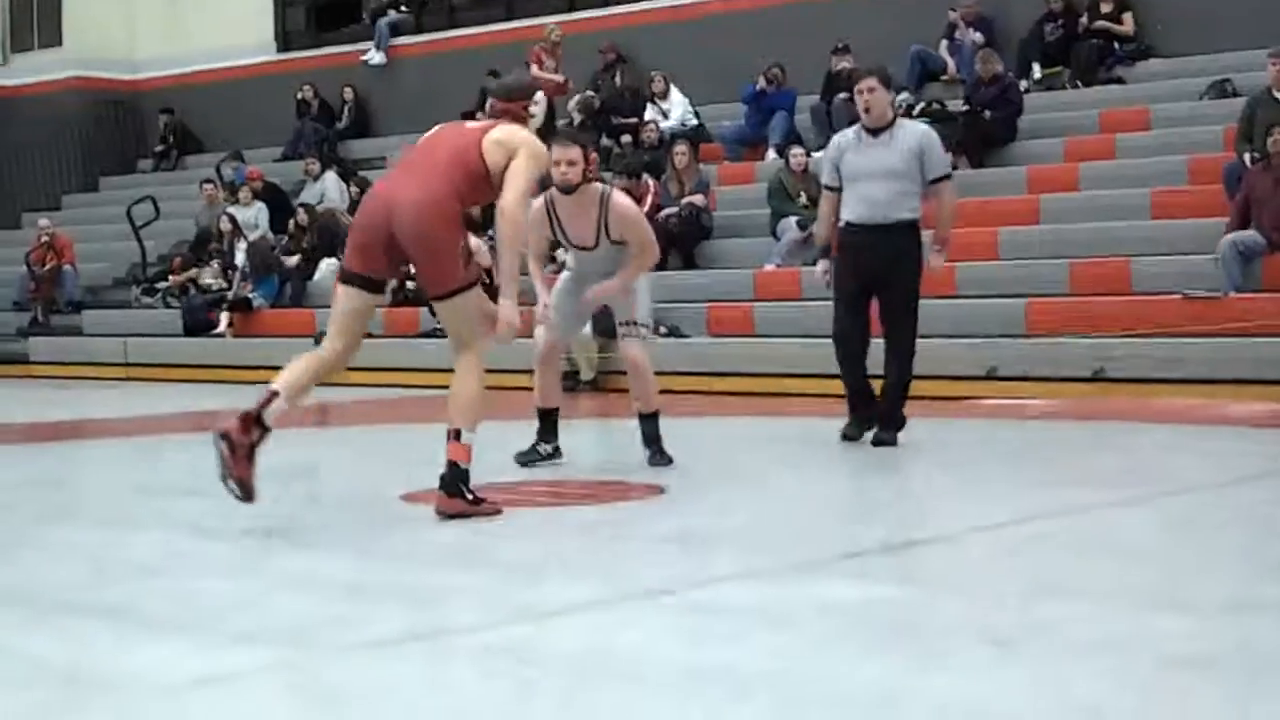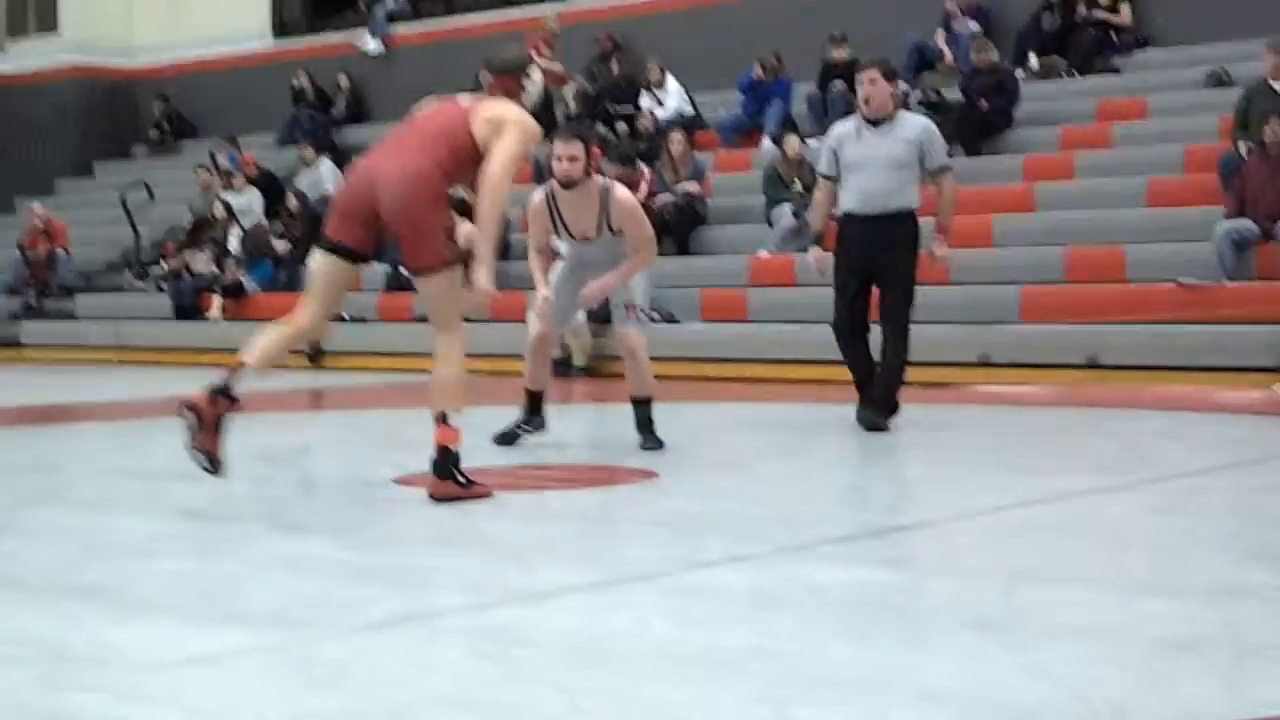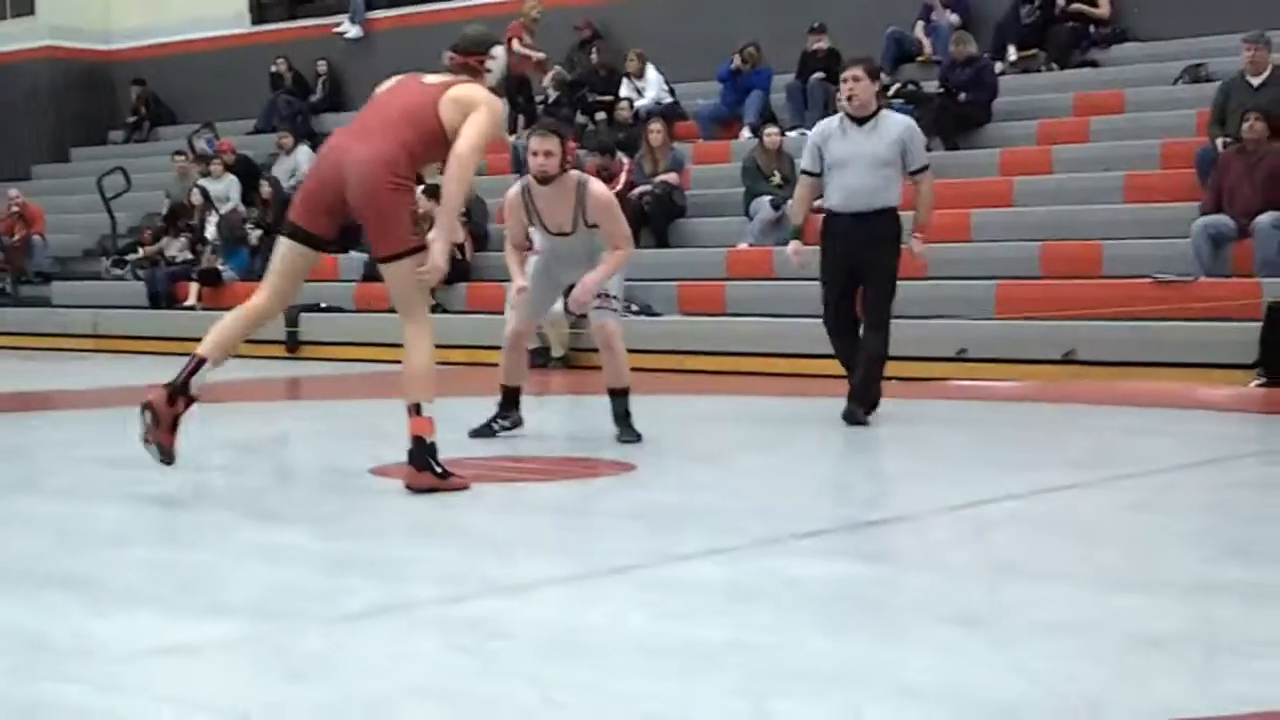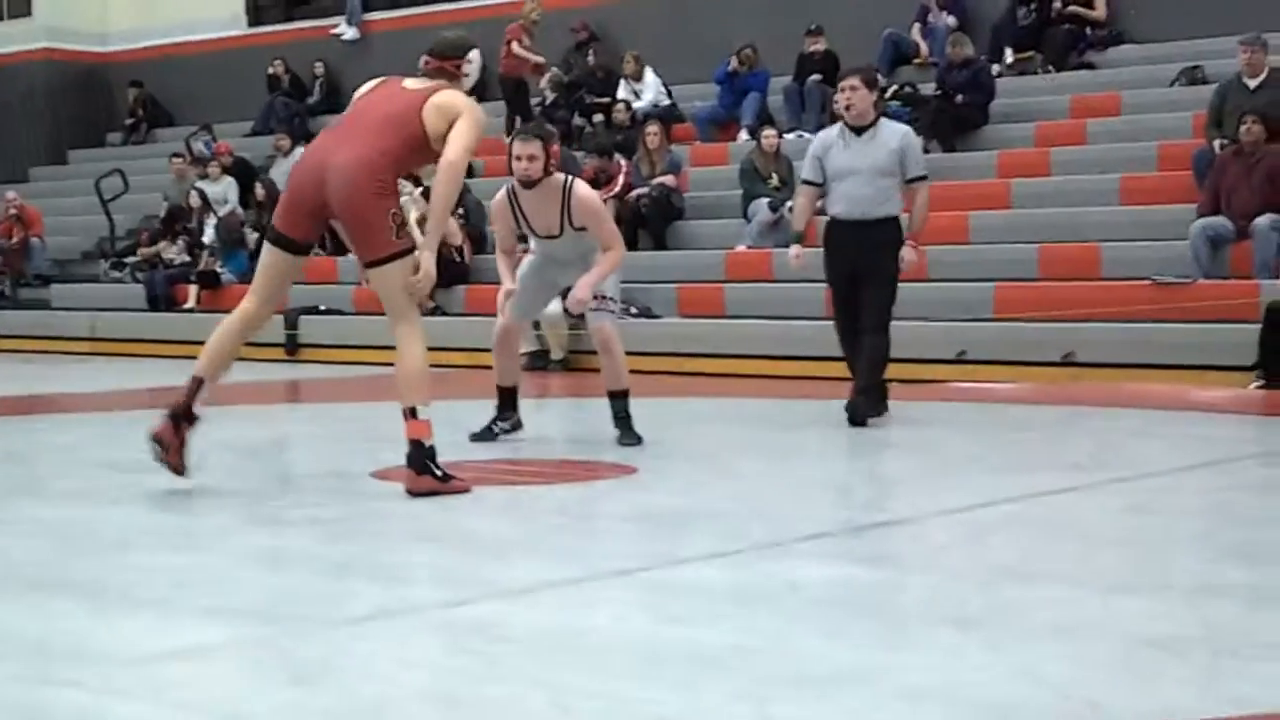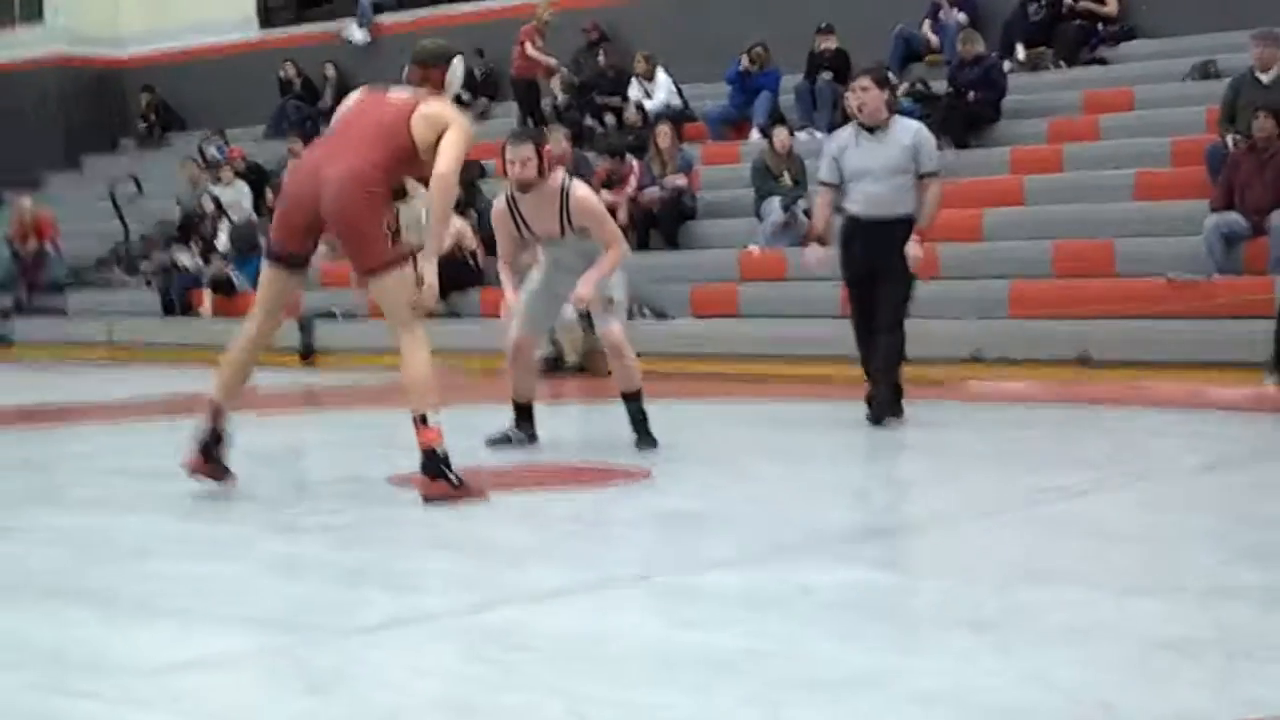
dt=0.1s
person 1, frame 1
left shoulder: (442, 130)
right shoulder: (529, 145)
right elbow: (511, 208)
left wrist: (474, 298)
right wrist: (507, 297)
left hip: (379, 204)
right hip: (429, 214)
left knee: (336, 347)
right knee: (470, 350)
left ankle: (250, 424)
right ankle: (455, 486)
person 1, frame 2
left shoulder: (441, 104)
right shoulder: (521, 123)
right elbow: (496, 177)
right wrist: (484, 263)
left hip: (365, 177)
right hip: (414, 190)
left knee: (310, 315)
right knee: (449, 331)
left ankle: (216, 399)
right ankle: (446, 469)
person 1, frame 3
left shoulder: (399, 81)
right shoulder: (488, 104)
right elbow: (464, 156)
right wrist: (442, 239)
left hip: (332, 161)
right hip: (380, 175)
left knee: (267, 298)
right knee: (416, 318)
left ankle: (174, 396)
right ankle: (423, 459)
person 1, frame 4
left shoulder: (377, 85)
right shoulder: (467, 110)
right elbow: (450, 167)
right wrist: (429, 247)
left hip: (313, 167)
right hip: (361, 182)
left knee: (256, 306)
right knee: (406, 321)
left ankle: (178, 420)
right ankle: (421, 462)
person 1, frame 5
left shoulder: (360, 96)
right shoulder: (452, 118)
right elbow: (444, 175)
right wrist: (430, 259)
left hip: (303, 180)
right hip: (354, 192)
left knee: (262, 321)
right knee: (410, 330)
left ankle: (209, 445)
right ankle: (435, 468)
person 2, frame 1
left shoulder: (921, 137)
right shoulder: (840, 144)
left elbow: (944, 194)
right elbow: (829, 202)
left wrist: (940, 246)
right wrist: (823, 253)
left hip: (900, 243)
right hip: (852, 243)
left knee: (899, 339)
right knee: (847, 334)
left ankle: (889, 422)
right ankle: (861, 412)
person 2, frame 2
left shoulder: (920, 129)
right shoulder: (839, 134)
left elbow: (944, 184)
right elbow: (825, 190)
left wrist: (941, 234)
right wrist: (816, 240)
left hip: (897, 232)
right hip: (852, 233)
left knee: (894, 323)
right knee: (847, 322)
left ankle: (881, 405)
right ankle: (869, 393)
person 2, frame 3
left shoulder: (903, 127)
right shoulder: (823, 131)
left elbow: (923, 183)
right elbow: (806, 186)
left wrist: (919, 232)
right wrist: (796, 234)
left hip: (880, 229)
right hip: (837, 229)
left knee: (875, 319)
right knee: (836, 318)
left ankle: (862, 399)
right ankle: (865, 386)
person 2, frame 4
left shoulder: (901, 137)
right shoulder: (823, 142)
left elbow: (919, 191)
right elbow: (807, 194)
left wrist: (911, 241)
right wrist: (797, 239)
left hip: (883, 237)
right hip: (840, 237)
left knee: (874, 322)
right knee: (848, 322)
left ankle: (863, 399)
right ankle: (872, 394)
person 2, frame 5
left shoulder: (915, 134)
right shoulder: (839, 142)
left elbow: (931, 188)
right elbow: (826, 194)
left wrist: (918, 237)
right wrist: (816, 239)
left hip: (898, 235)
right hip: (856, 236)
left knee: (889, 320)
right knee: (864, 321)
left ankle: (881, 396)
right ankle: (888, 394)
person 3, frame 1
left shoulder: (619, 206)
right shoulder: (542, 209)
left elbow: (650, 253)
right elbow: (536, 256)
left wrist: (613, 286)
right wrist: (542, 295)
left hip: (624, 277)
right hip: (579, 276)
left knee: (634, 358)
right knee: (545, 348)
left ankle: (653, 442)
right ankle: (547, 439)
person 3, frame 2
left shoulder: (619, 199)
right shoulder: (540, 202)
left elbow: (647, 250)
right elbow: (538, 250)
left wrist: (607, 282)
right wrist: (542, 289)
left hip: (622, 267)
right hip: (577, 265)
left knee: (630, 343)
right knee: (539, 337)
left ankle: (645, 426)
right ankle: (531, 416)
person 3, frame 3
left shoulder: (595, 193)
right shoulder: (516, 197)
left elbow: (624, 247)
right elbow: (514, 245)
left wrist: (591, 281)
right wrist: (518, 279)
left hip: (598, 260)
right hip: (549, 259)
left knee: (607, 333)
right knee: (514, 333)
left ankle: (623, 419)
right ankle: (508, 411)
person 3, frame 4
left shoulder: (580, 195)
right shoulder: (503, 201)
left elbow: (615, 249)
right elbow: (504, 251)
left wrist: (588, 283)
right wrist: (507, 282)
left hip: (590, 263)
right hip: (545, 261)
left knee: (604, 333)
right knee: (504, 330)
left ankle: (623, 421)
right ankle: (506, 413)
person 3, frame 5
left shoulder: (579, 197)
right shoulder: (503, 209)
left elbow: (617, 247)
right elbow: (506, 260)
left wrist: (590, 281)
right wrist: (510, 293)
left hip: (598, 267)
right hip: (552, 270)
left knee: (613, 337)
right knee: (518, 345)
left ankle: (640, 423)
right ankle: (523, 426)
